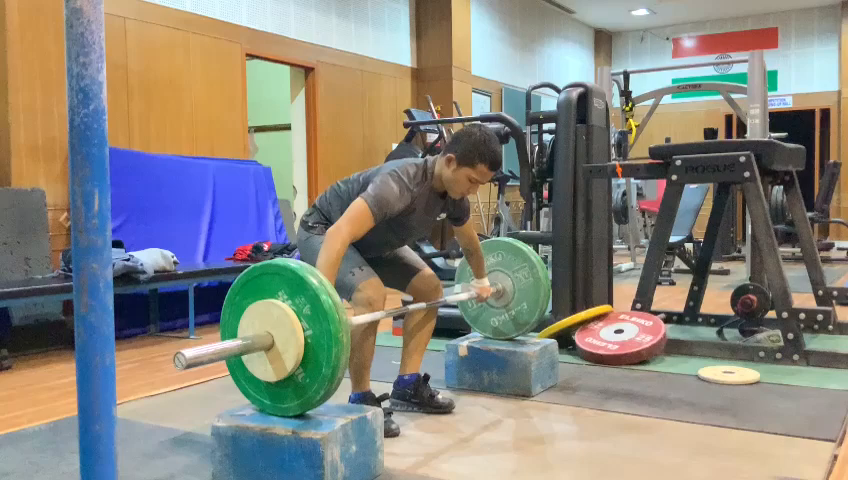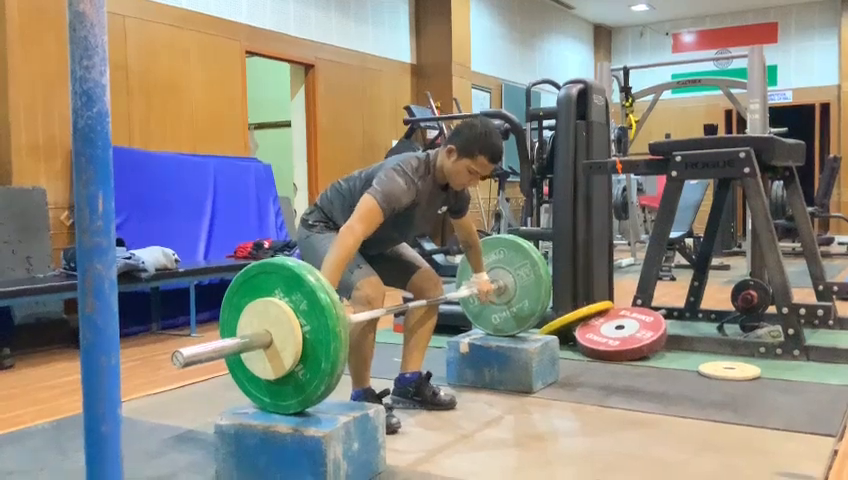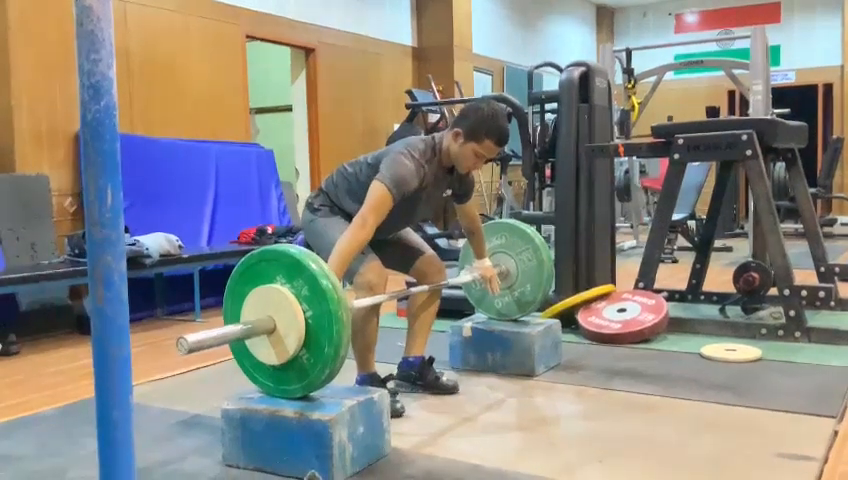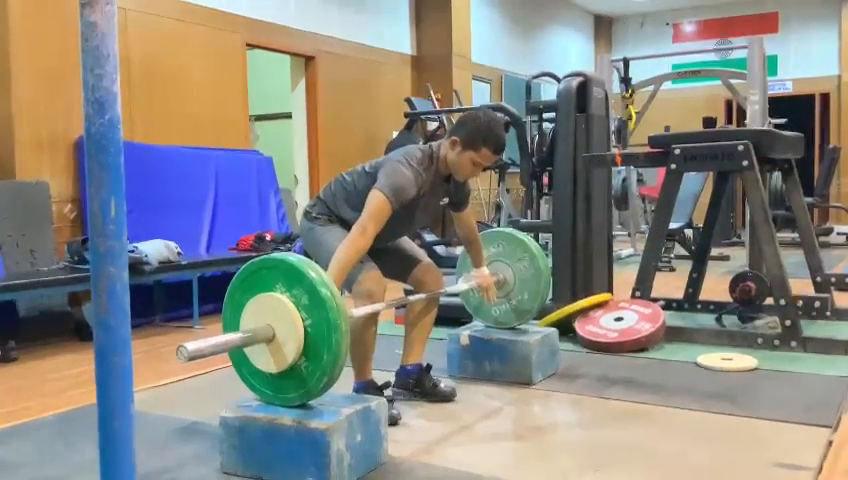
dt=0.5s
person 1, frame 1
left shoulder: (455, 195)
right shoulder: (401, 183)
left elbow: (469, 241)
right elbow: (338, 235)
left wrist: (481, 281)
left hip: (373, 238)
right hip: (322, 231)
left knee: (429, 287)
right knee: (371, 294)
left ankle: (408, 386)
right ankle: (361, 400)
person 1, frame 2
left shoulder: (455, 189)
right shoulder: (403, 177)
left elbow: (468, 235)
right elbow: (351, 233)
left wrist: (480, 277)
left hip: (375, 237)
right hip: (324, 229)
left knee: (430, 286)
right knee: (370, 292)
left ankle: (409, 383)
right ankle: (362, 397)
person 1, frame 3
left shoulder: (460, 172)
right shoulder: (409, 162)
left elbow: (471, 222)
right elbow: (363, 223)
left wrist: (483, 262)
left hip: (379, 220)
right hip: (328, 213)
left knee: (432, 271)
right knee: (371, 278)
left ankle: (412, 368)
right ankle: (367, 381)
person 1, frame 4
left shoulder: (456, 181)
right shoulder: (407, 170)
left elbow: (467, 230)
right elbow: (363, 231)
left wrist: (480, 270)
left hip: (378, 229)
right hip: (327, 221)
left knee: (430, 279)
right knee: (371, 286)
left ankle: (410, 376)
right ankle: (364, 389)
